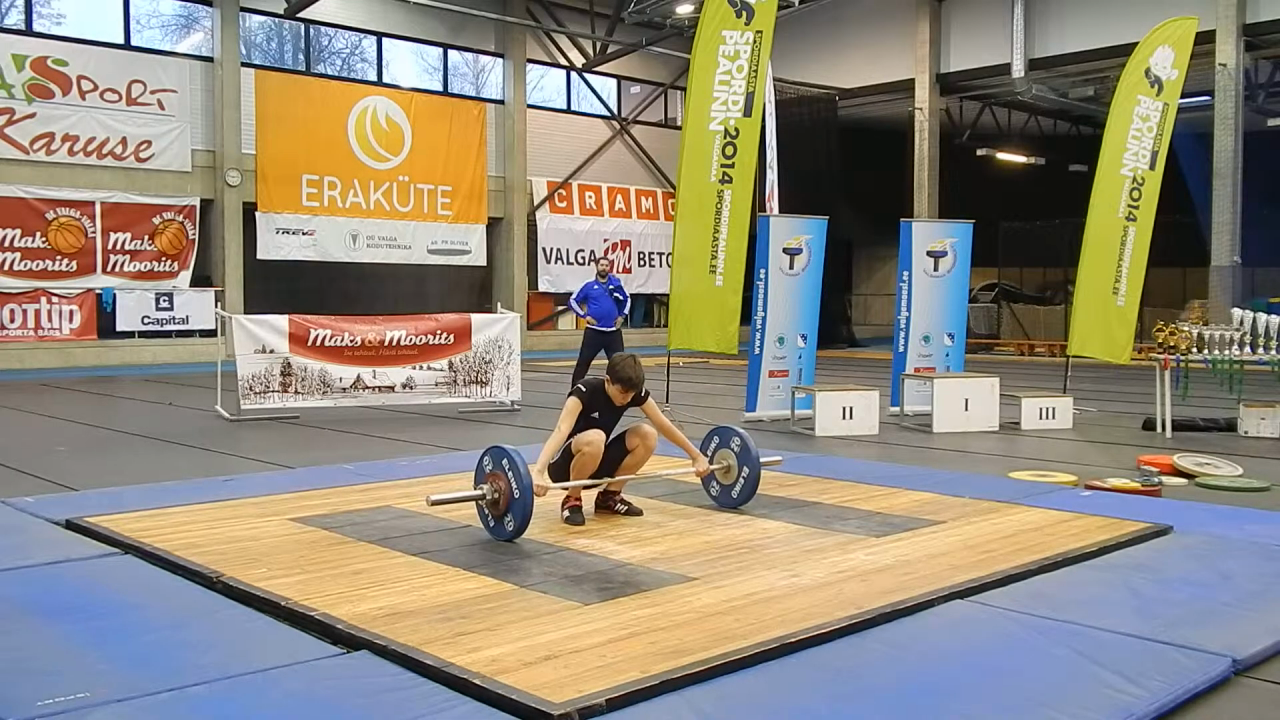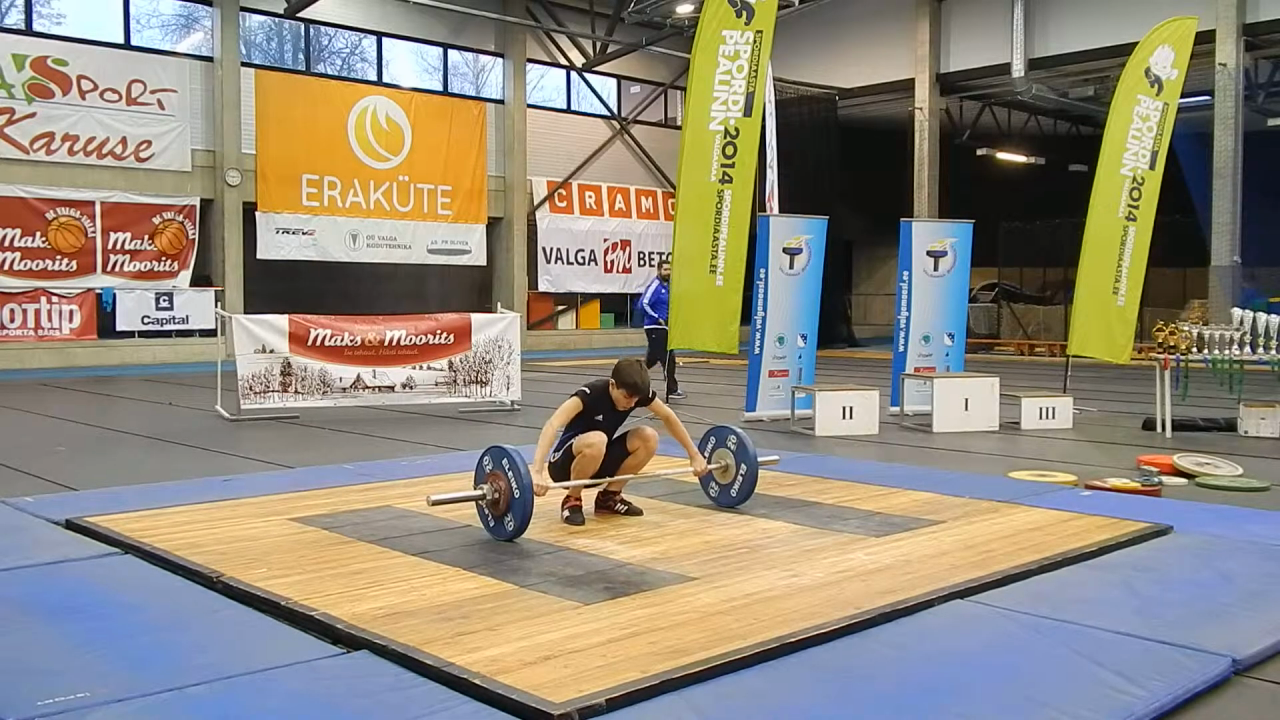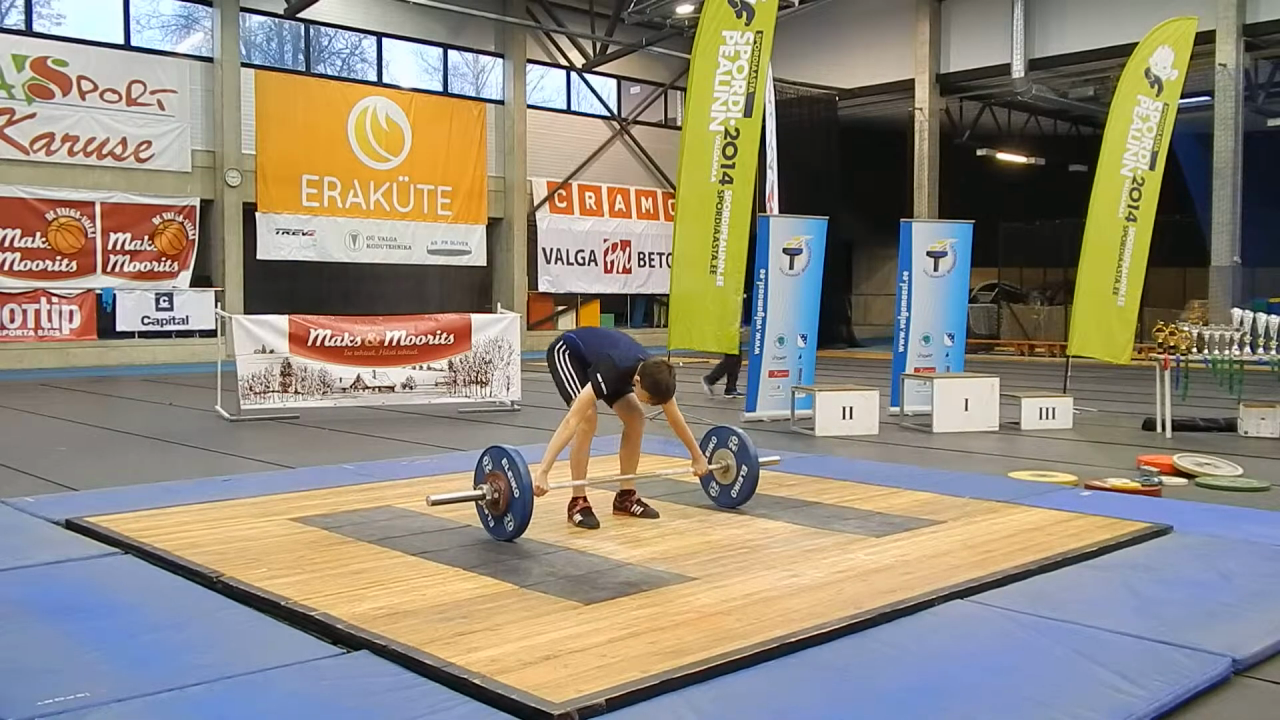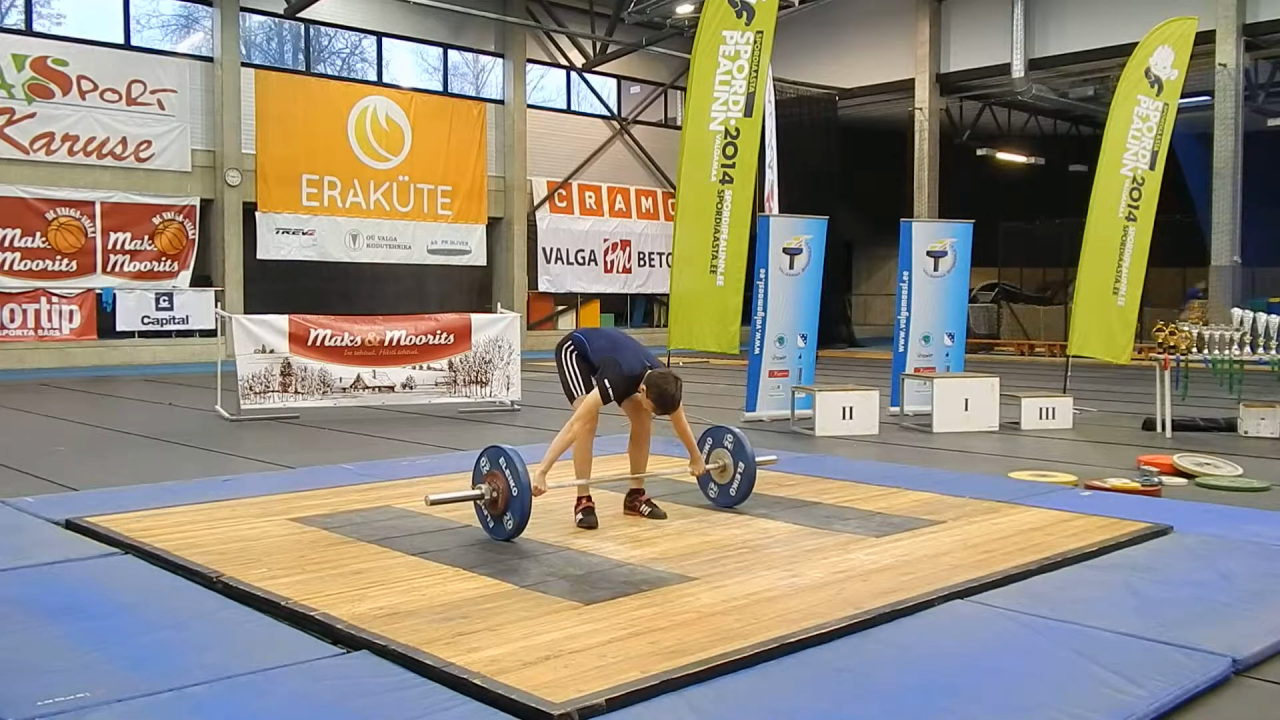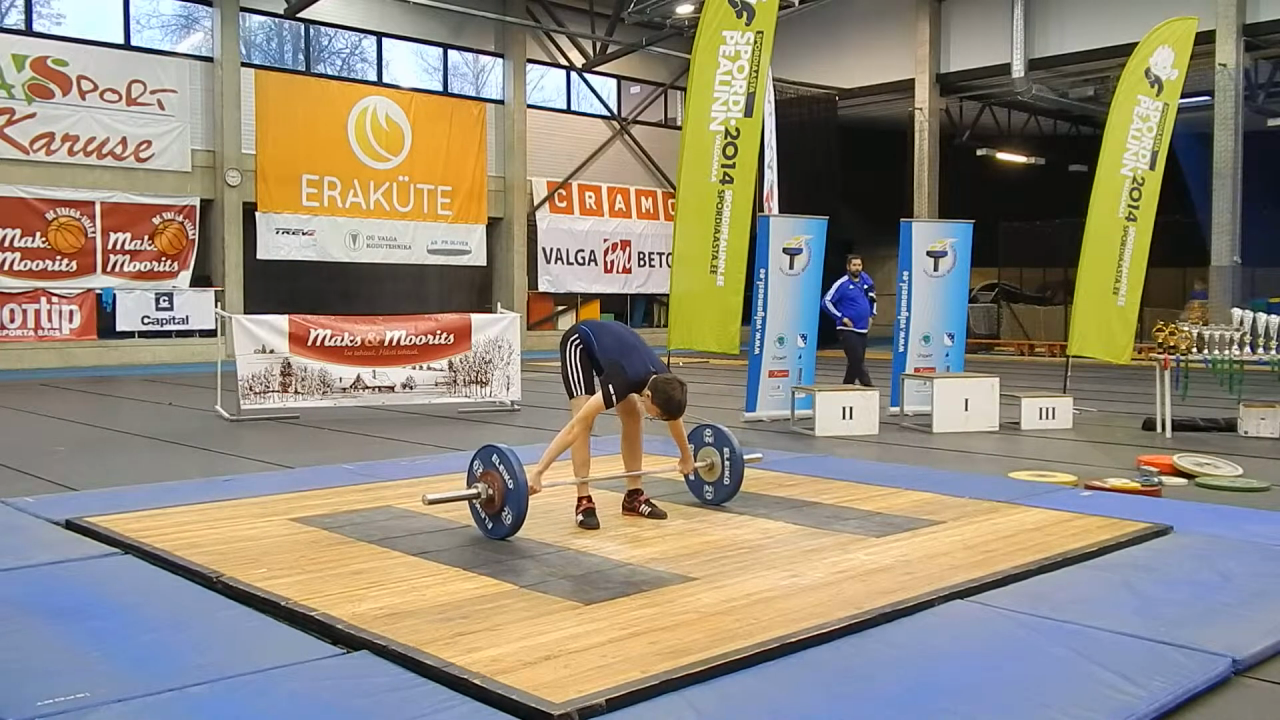
dt=0.7s
person 1, frame 1
left shoulder: (634, 391)
right shoulder: (586, 390)
left elbow: (662, 424)
right elbow: (561, 430)
left wrist: (696, 456)
right wrist: (538, 473)
left hip: (595, 463)
right hip: (564, 466)
left knee: (647, 435)
right knee: (595, 439)
left ankle: (609, 496)
right ankle: (572, 501)
person 1, frame 2
left shoulder: (637, 392)
right shoulder: (593, 393)
left elbow: (668, 417)
right elbow: (553, 424)
left wrist: (694, 455)
right wrist: (537, 471)
left hip: (598, 462)
right hip: (564, 464)
left knee: (649, 438)
right knee: (596, 441)
left ankle: (609, 496)
right ankle: (572, 501)
person 1, frame 3
left shoulder: (655, 373)
right shoulder: (610, 371)
left elbow: (675, 418)
right elbow: (571, 421)
left wrist: (698, 457)
right wrist: (542, 472)
left hip: (592, 356)
right hip: (566, 351)
left knee: (635, 417)
right knee: (588, 417)
left ankle: (625, 496)
right ankle: (578, 502)
person 1, frame 4
left shoulder: (663, 381)
right shoulder: (619, 378)
left elbow: (680, 421)
right elbow: (574, 426)
left wrist: (696, 458)
right wrist: (541, 471)
left hip: (605, 347)
right hip: (574, 350)
left knee: (642, 419)
right knee: (588, 420)
left ankle: (635, 495)
right ankle: (583, 501)
person 1, frame 5
left shoulder: (664, 383)
right shoulder: (623, 381)
left elbow: (675, 420)
right elbow: (575, 427)
left wrist: (687, 457)
right wrist: (538, 472)
left hip: (610, 338)
right hip: (579, 341)
left knee: (633, 417)
right knee: (585, 421)
left ankle: (634, 496)
right ankle: (584, 502)
